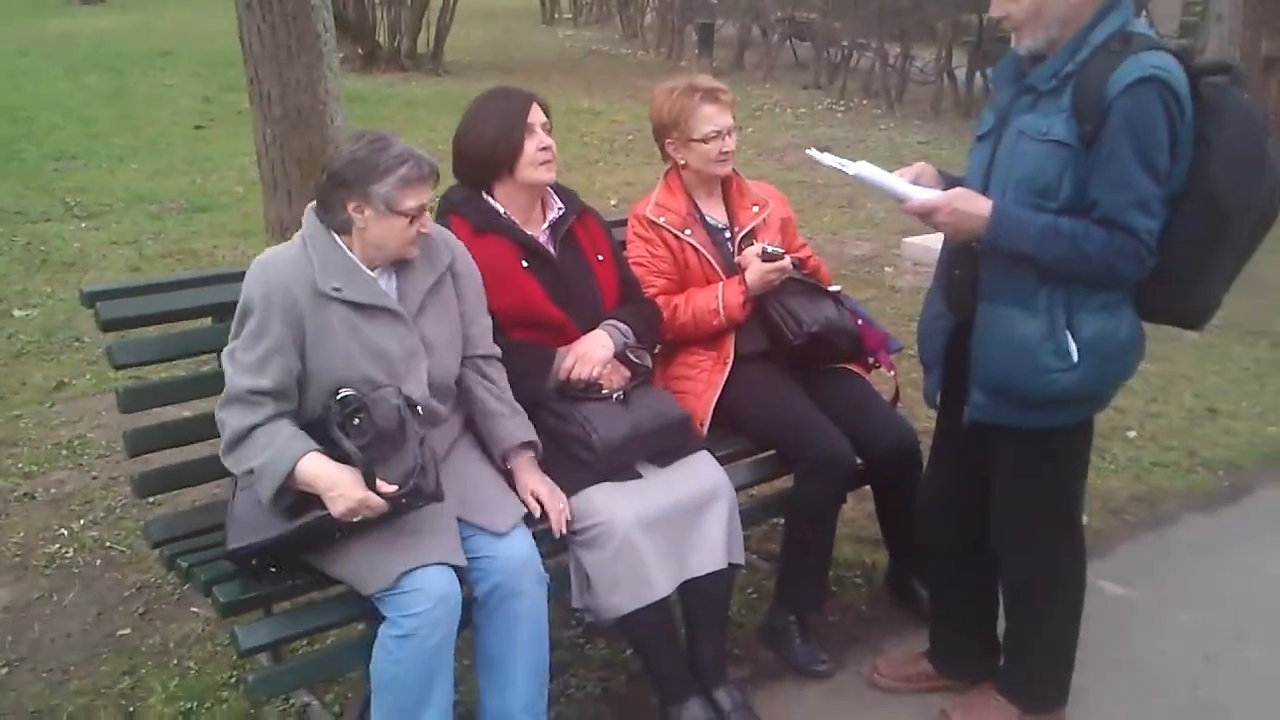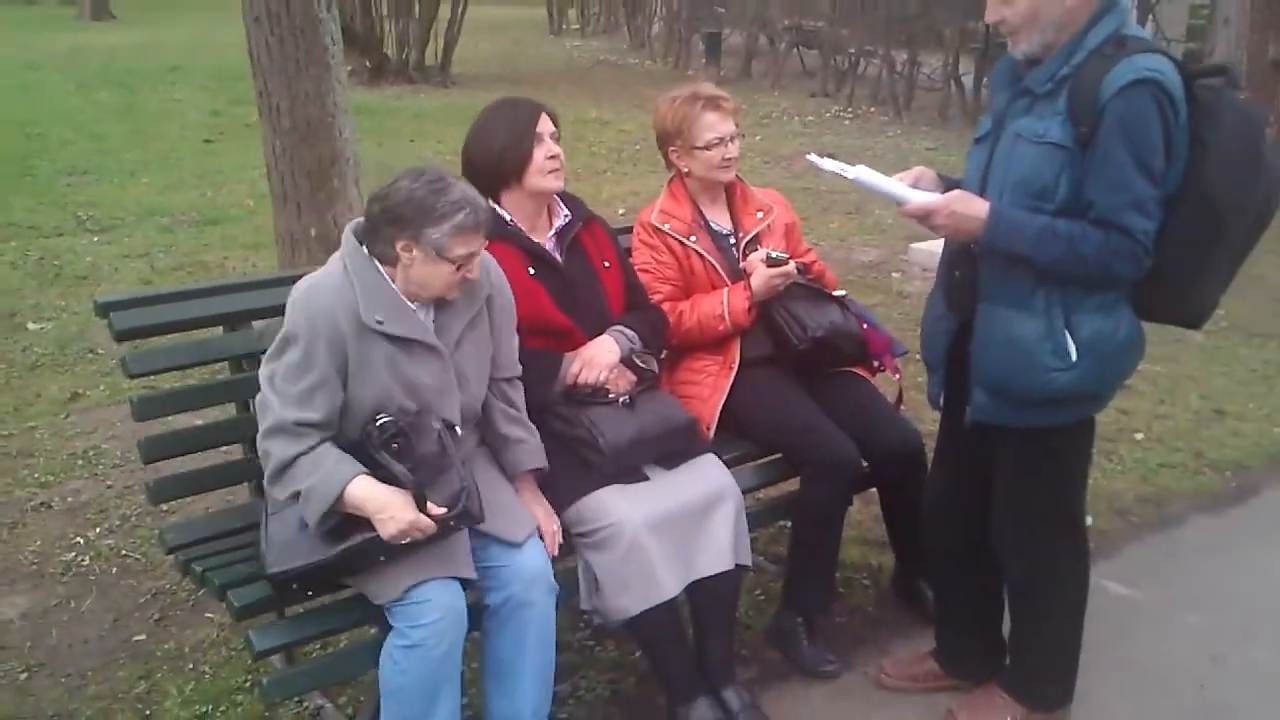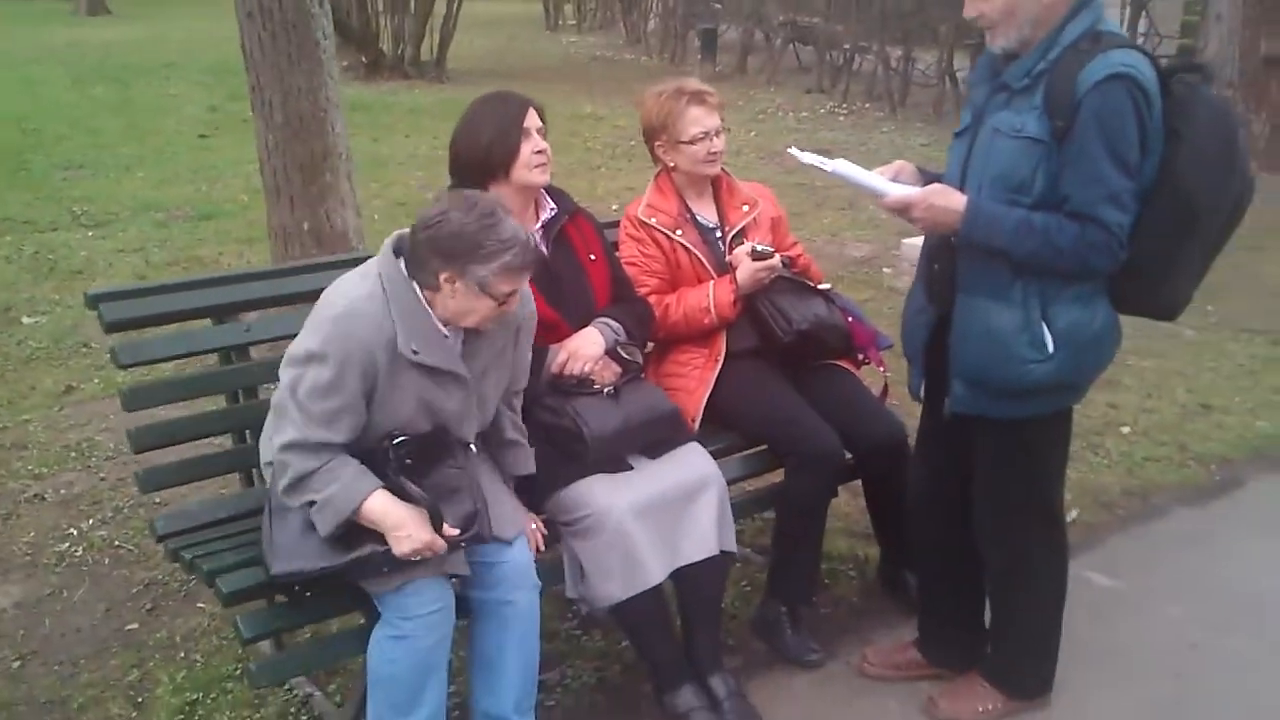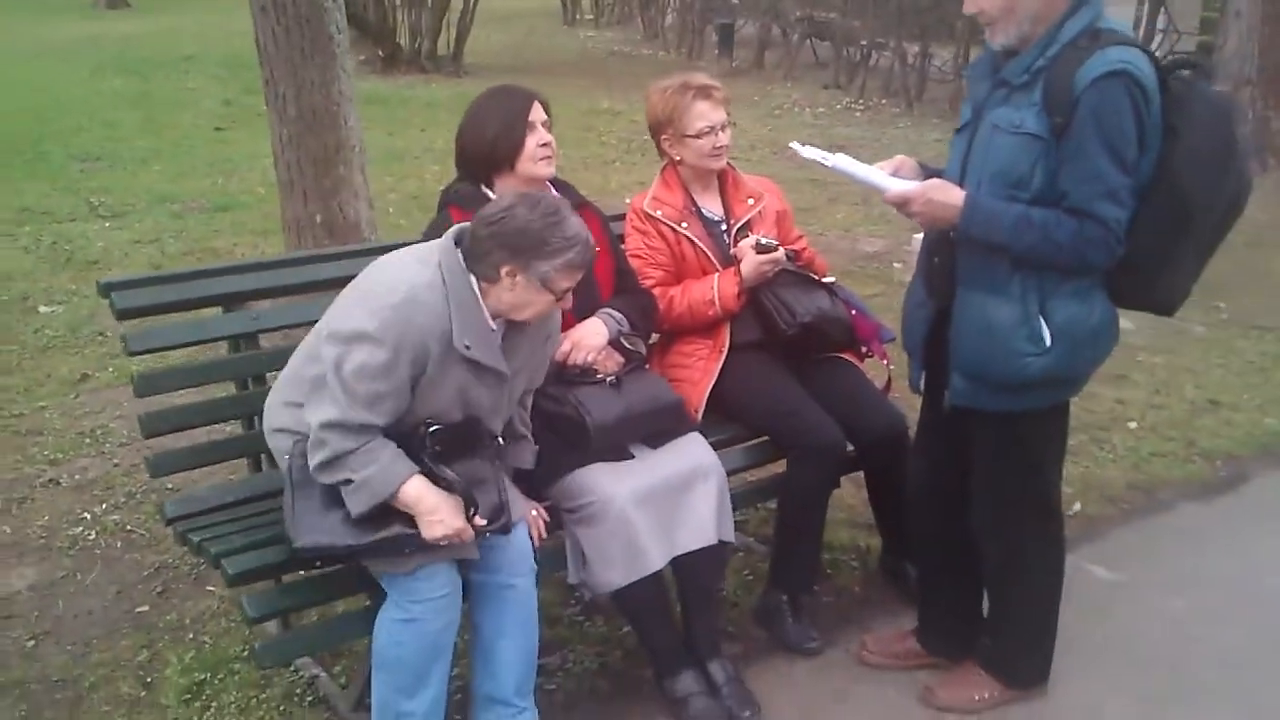
dt=0.2s
person 1, frame 1
left shoulder: (1136, 85)
right shoulder: (1027, 70)
left elbow: (1126, 249)
left wrist: (993, 222)
right wrist: (948, 186)
left hip: (1047, 357)
right hip: (978, 340)
left knee: (1032, 533)
right knee: (949, 508)
right ankle: (958, 652)
person 1, frame 2
left shoulder: (1131, 87)
right shoulder: (1024, 73)
left elbow: (1122, 249)
left wrist: (990, 224)
right wrist: (948, 189)
left hip: (1048, 358)
right hip: (980, 342)
left knee: (1035, 531)
right knee: (954, 508)
right ankle: (966, 651)
person 1, frame 3
left shoulder: (1106, 82)
right shoulder: (1005, 67)
left elbow: (1098, 241)
left wrist: (968, 217)
right wrist: (926, 182)
left hip: (1026, 349)
right hip: (961, 333)
left knee: (1015, 520)
right knee: (939, 499)
right ankle: (948, 639)
person 1, frame 4
left shoulder: (1105, 79)
right shoulder: (1006, 64)
left elbow: (1095, 235)
left wrist: (967, 211)
right wrist: (929, 177)
left hip: (1024, 343)
right hip: (960, 327)
left knee: (1012, 512)
right knee: (938, 490)
left ankle: (1011, 663)
right ankle: (946, 630)
person 2, frame 1
left shoulder: (579, 219)
right shoulder: (455, 242)
left elbow: (643, 308)
left wrist: (610, 336)
right wrist: (563, 363)
left hip: (609, 397)
right hip: (524, 416)
left knee: (708, 486)
right knee: (615, 518)
person 2, frame 2
left shoulder: (586, 227)
left elbow: (650, 315)
left wrist: (616, 341)
right wrist: (570, 369)
left hip: (616, 401)
right hip: (533, 420)
left knee: (715, 488)
right knee: (622, 519)
person 2, frame 3
left shoulder: (573, 221)
left elbow: (636, 306)
left wrist: (602, 332)
right wrist: (556, 360)
left hip: (602, 393)
right hip: (519, 412)
left knee: (698, 476)
right knee: (607, 506)
left ankle: (708, 663)
person 2, frame 4
left shoulder: (577, 210)
right shoulder: (457, 233)
left elbow: (639, 298)
left wrist: (606, 323)
right wrist: (558, 348)
left hip: (605, 379)
right hip: (523, 401)
left knee: (699, 464)
right knee: (610, 494)
left ankle: (708, 650)
right ankle: (673, 667)
person 3, frame 1
left shoulder: (766, 200)
right shoulder: (652, 222)
left elbow: (810, 268)
right elbow: (660, 317)
left wrist: (791, 274)
right wrist: (742, 288)
right hip: (719, 363)
left knee: (896, 440)
right knee: (830, 454)
left ankle: (911, 570)
right ankle: (791, 614)
person 3, frame 2
left shoulder: (770, 206)
right shoulder: (657, 229)
left elbow: (815, 273)
right elbow: (666, 323)
left wrist: (795, 279)
right wrist: (747, 293)
right hip: (725, 368)
left knee: (901, 443)
right knee: (835, 457)
left ankle: (916, 572)
right ankle: (798, 617)
person 3, frame 3
left shoulder: (757, 199)
right shoulder: (644, 223)
left elbow: (801, 266)
right elbow: (652, 315)
left wrist: (779, 273)
right wrist: (733, 286)
right hip: (711, 360)
left knee: (885, 434)
right knee: (818, 448)
left ankle: (900, 563)
right ankle: (782, 607)
person 3, frame 4
left shoulder: (763, 193)
right shoulder: (650, 216)
left elbow: (805, 259)
right elbow: (657, 308)
left wrist: (785, 268)
right wrist: (738, 280)
right hip: (715, 353)
left knee: (886, 426)
right knee: (821, 440)
left ankle: (902, 553)
right ankle: (784, 595)
person 4, frame 1
left shoulder: (443, 254)
right shoulder: (282, 280)
left elbow: (479, 364)
right elbow: (250, 415)
left wrist: (520, 458)
right wrist: (320, 475)
left hip: (445, 454)
right hip: (350, 485)
left knee: (516, 566)
right knee: (428, 593)
person 4, frame 2
left shoulder: (483, 280)
right shoulder: (323, 306)
left elbow: (502, 388)
right elbow: (289, 443)
left wrist: (526, 487)
right wrist: (373, 499)
left hip: (459, 467)
right hip: (360, 495)
left knee: (529, 575)
right knee: (434, 605)
person 4, frame 3
left shoulder: (510, 305)
right shoulder: (353, 320)
left elbow: (503, 403)
right elbow: (301, 455)
left wrist: (508, 494)
right wrist: (390, 515)
right hip: (353, 486)
left knee: (513, 569)
right knee: (421, 597)
person 4, frame 4
left shoulder: (534, 309)
right shoulder: (406, 304)
left elbow: (513, 402)
right elbow: (340, 436)
left wrist: (510, 489)
right wrist: (423, 501)
right hip: (335, 447)
left knee: (509, 554)
right knee: (428, 580)
